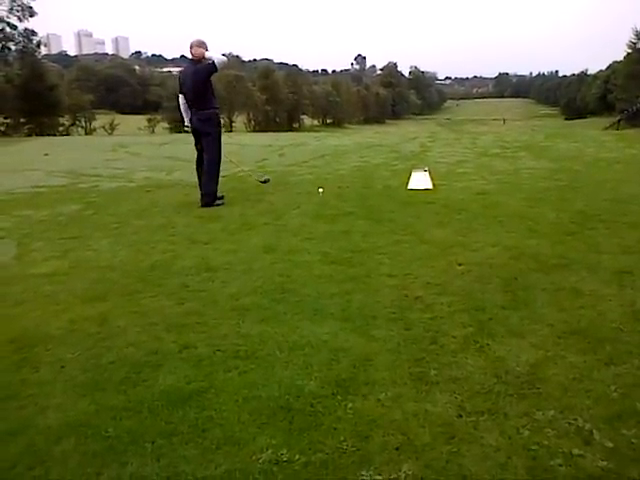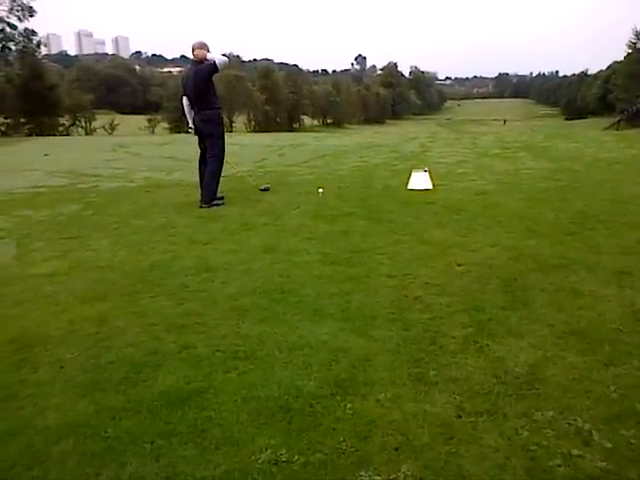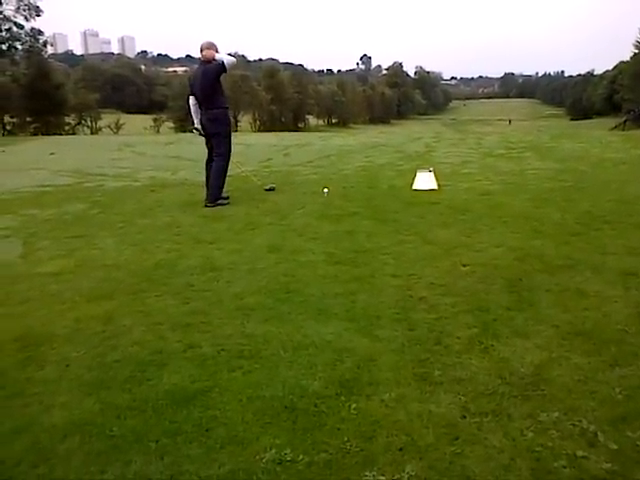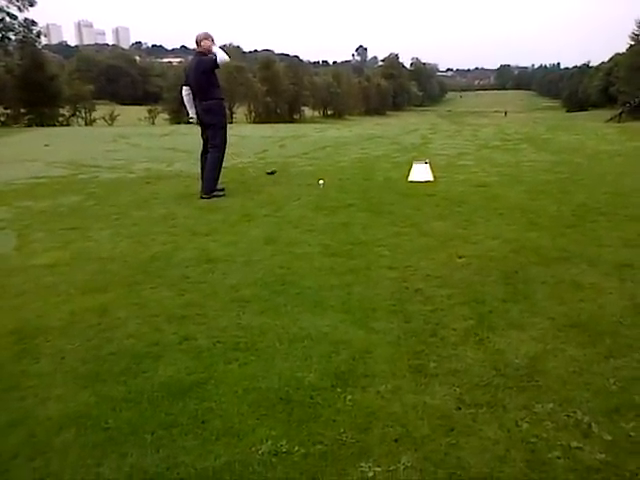
dt=0.5s
person 1, frame 1
left shoulder: (184, 73)
right shoulder: (201, 69)
left elbow: (182, 99)
right elbow: (223, 60)
left wrist: (188, 121)
right wrist: (206, 55)
left hip: (196, 119)
right hip: (208, 117)
left knee: (202, 157)
right knee: (212, 157)
left ankle: (208, 193)
right ankle: (208, 198)
person 1, frame 2
left shoulder: (187, 74)
right shoulder: (202, 70)
left elbow: (186, 101)
right elbow: (224, 60)
left wrist: (192, 123)
right wrist: (206, 56)
left hip: (199, 119)
right hip: (211, 117)
left knee: (205, 157)
right knee: (215, 156)
left ankle: (207, 194)
right ankle: (208, 198)
person 1, frame 3
left shoulder: (195, 74)
right shoulder: (210, 69)
left elbow: (192, 101)
right elbow: (232, 60)
left wrist: (197, 123)
right wrist: (215, 56)
left hip: (206, 118)
right hip: (218, 116)
left knee: (213, 156)
right knee: (221, 156)
left ankle: (213, 193)
right ankle: (213, 197)
person 1, frame 4
left shoulder: (192, 64)
right shoulder: (204, 61)
left elbow: (186, 91)
right elbow: (224, 60)
left wrist: (192, 113)
right wrist: (213, 49)
left hip: (202, 110)
right hip: (214, 108)
left knee: (208, 147)
right knee: (216, 148)
left ankle: (208, 185)
right ankle: (208, 189)
